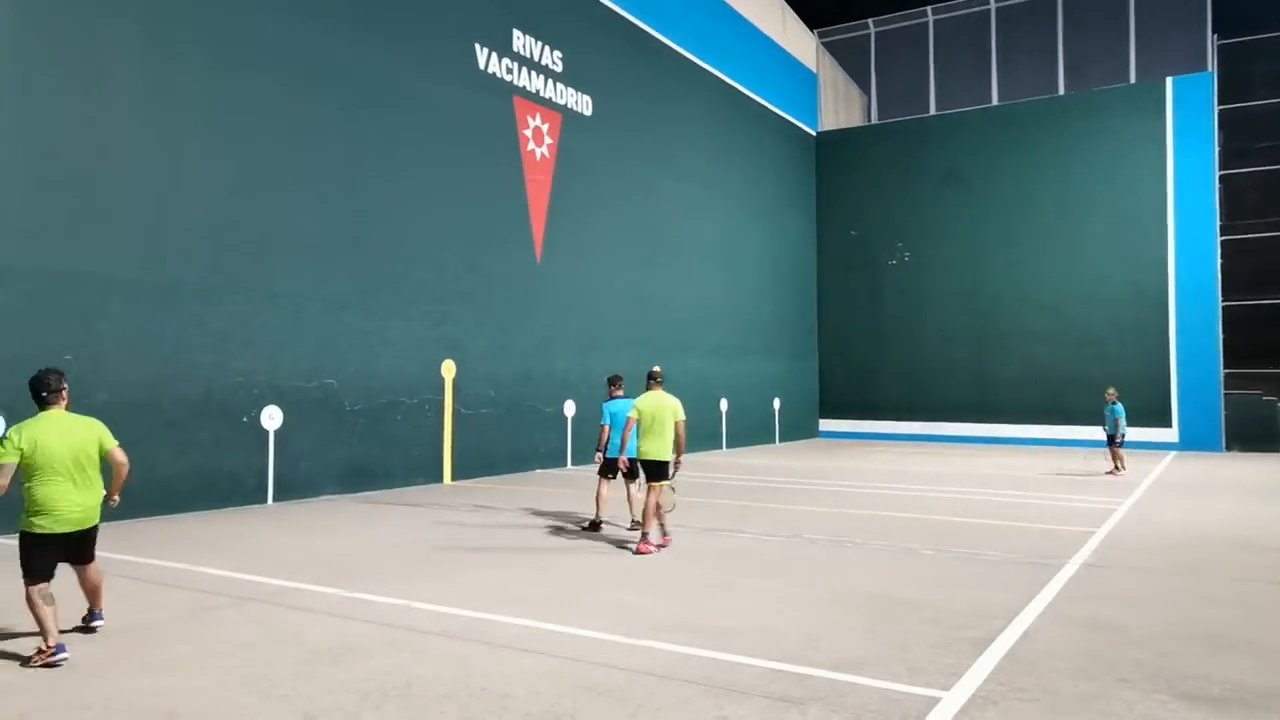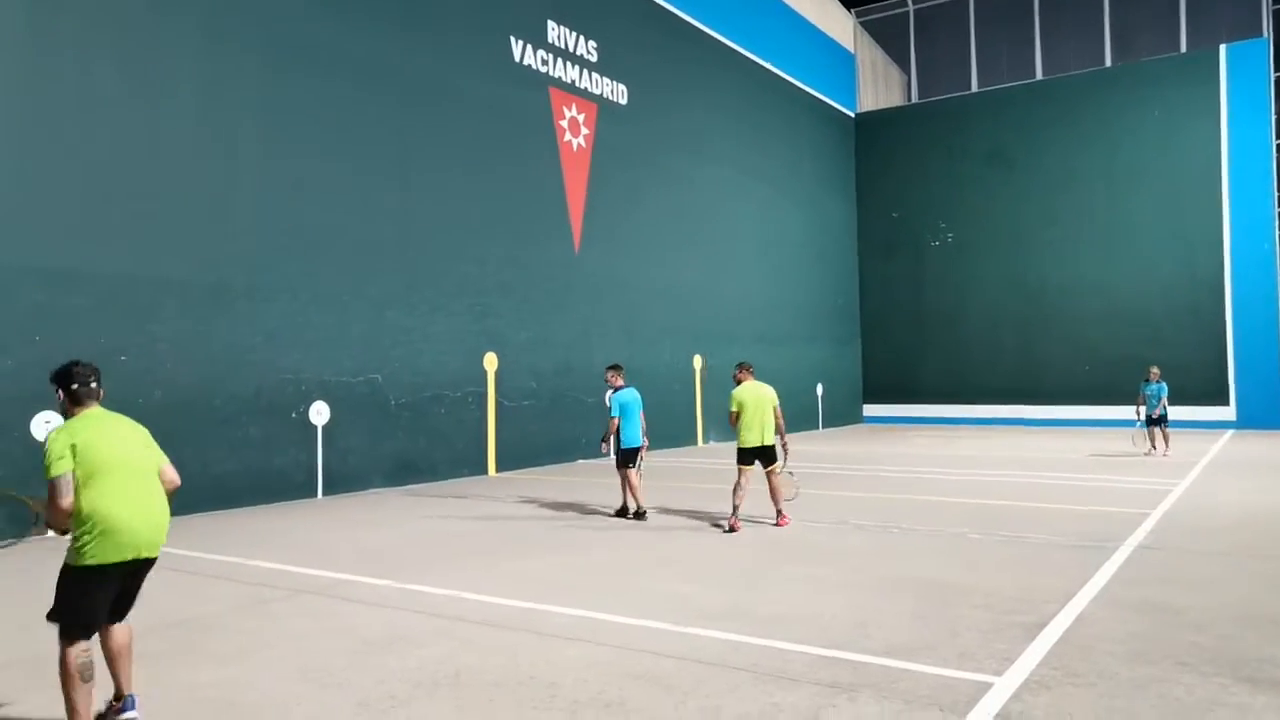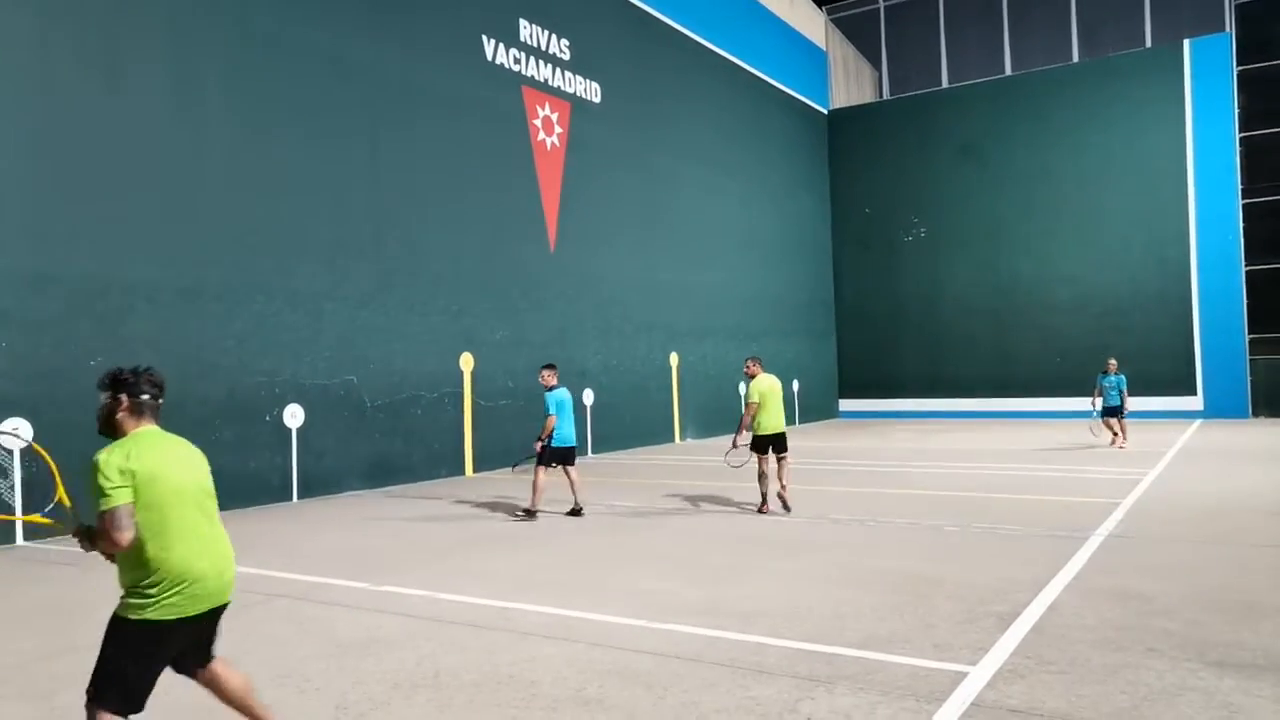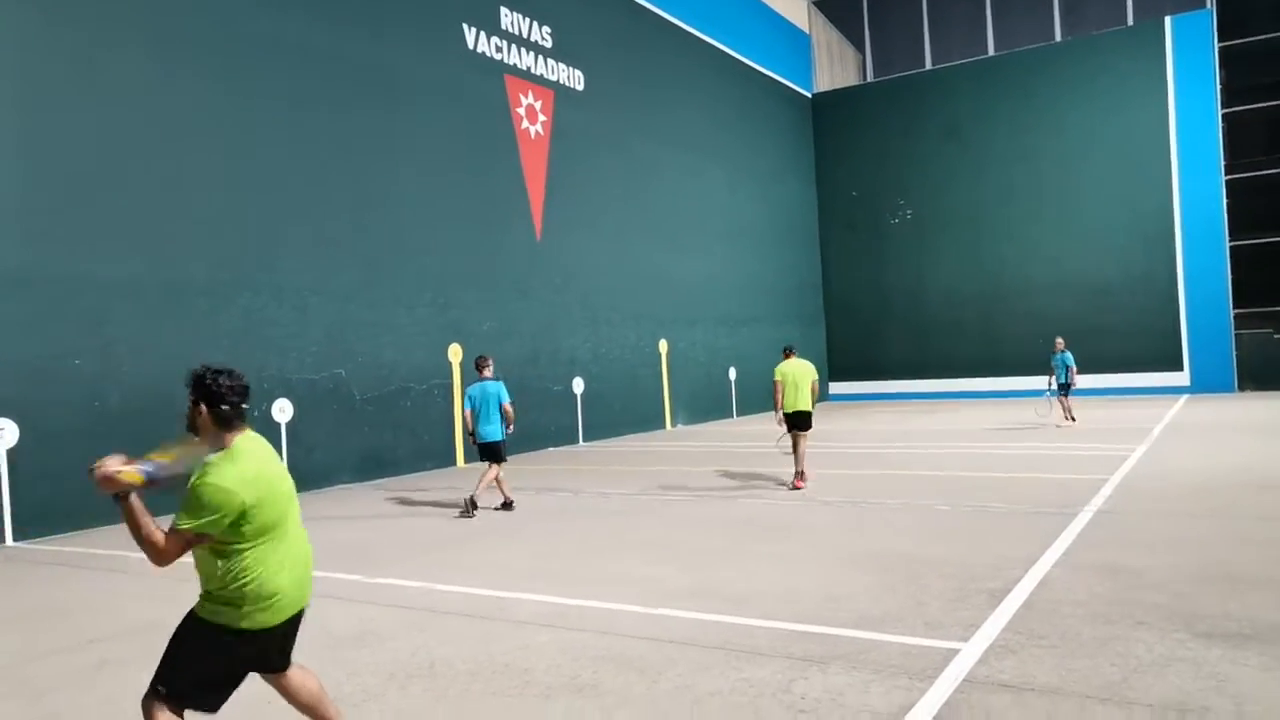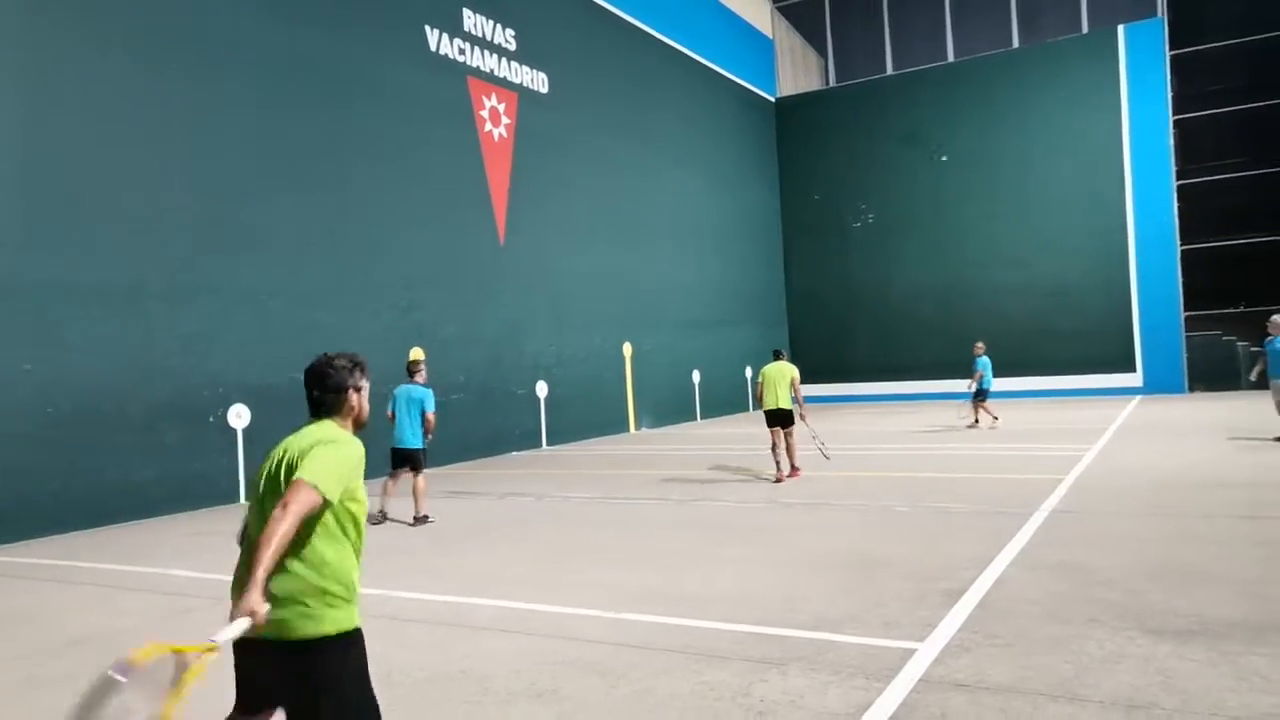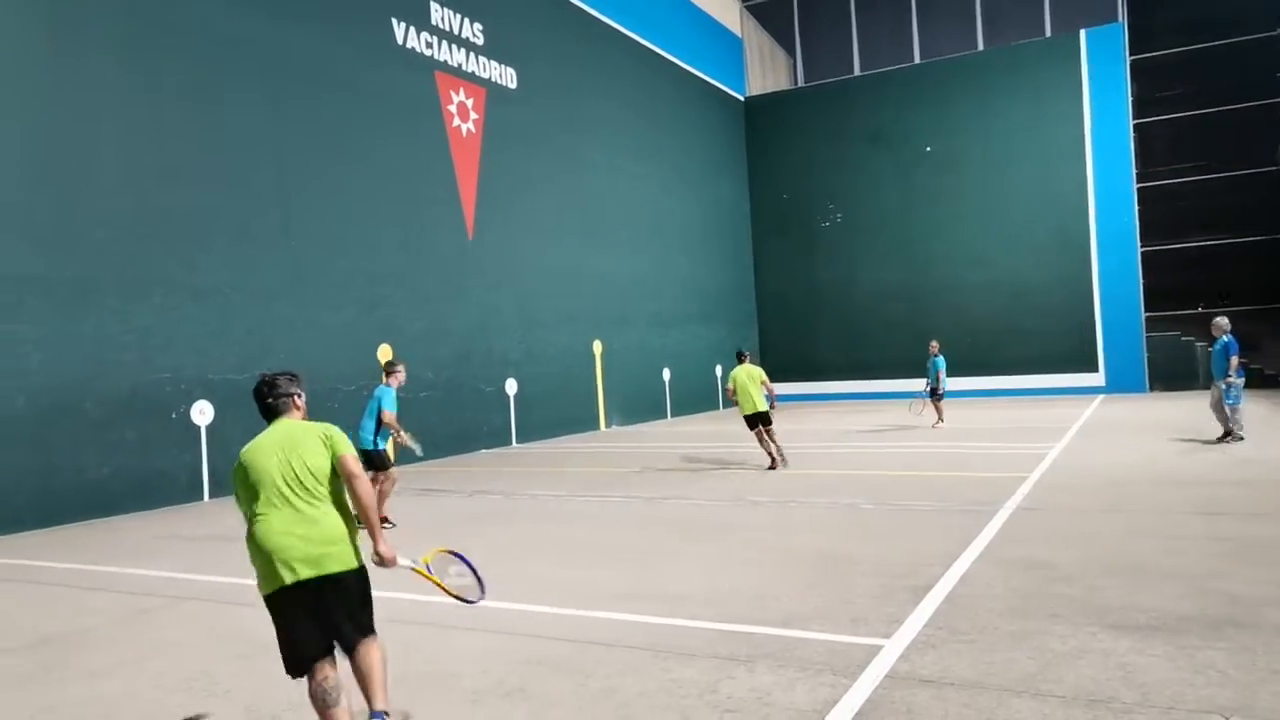
dt=0.7s
person 1, frame 1
right shoulder: (91, 426)
right elbow: (121, 462)
right wrist: (114, 492)
left hip: (41, 521)
right hip: (86, 515)
left knee: (36, 583)
right knee: (85, 563)
left ankle: (52, 647)
right ankle: (96, 613)
person 1, frame 2
left shoulder: (63, 436)
right shoulder: (134, 428)
left elbow: (62, 502)
right elbow: (171, 480)
left wrist: (58, 524)
left hip: (100, 544)
right hip: (148, 539)
left knee: (74, 641)
right knee: (111, 617)
person 1, frame 3
left shoulder: (112, 458)
right shoulder: (189, 451)
left elbow: (119, 537)
left wrist: (90, 538)
left hip: (163, 599)
right hip: (214, 584)
right knee: (199, 663)
person 1, frame 4
left shoulder: (217, 483)
right shoulder: (253, 443)
left elbow: (163, 552)
left wrist: (126, 495)
right wrist: (128, 471)
left hip: (243, 610)
right hip: (289, 594)
right knee: (279, 671)
person 1, frame 5
left shoulder: (285, 447)
right shoulder: (342, 450)
right elbow: (288, 513)
right wrist: (254, 588)
left hip: (261, 622)
right hip: (317, 626)
person 1, frame 6
left shoulder: (245, 457)
right shoulder: (324, 432)
right elbow: (356, 477)
right wrist: (379, 539)
left hip: (280, 573)
right hip: (336, 560)
left knee: (319, 669)
right knee: (364, 638)
